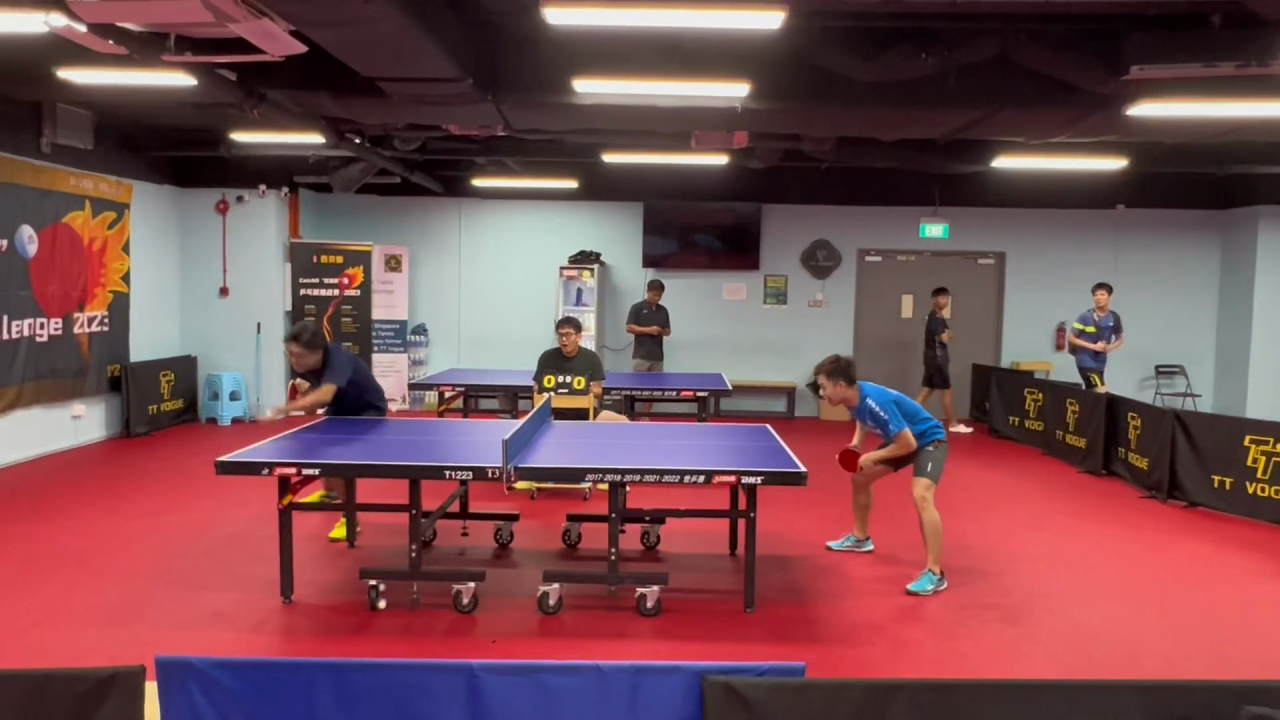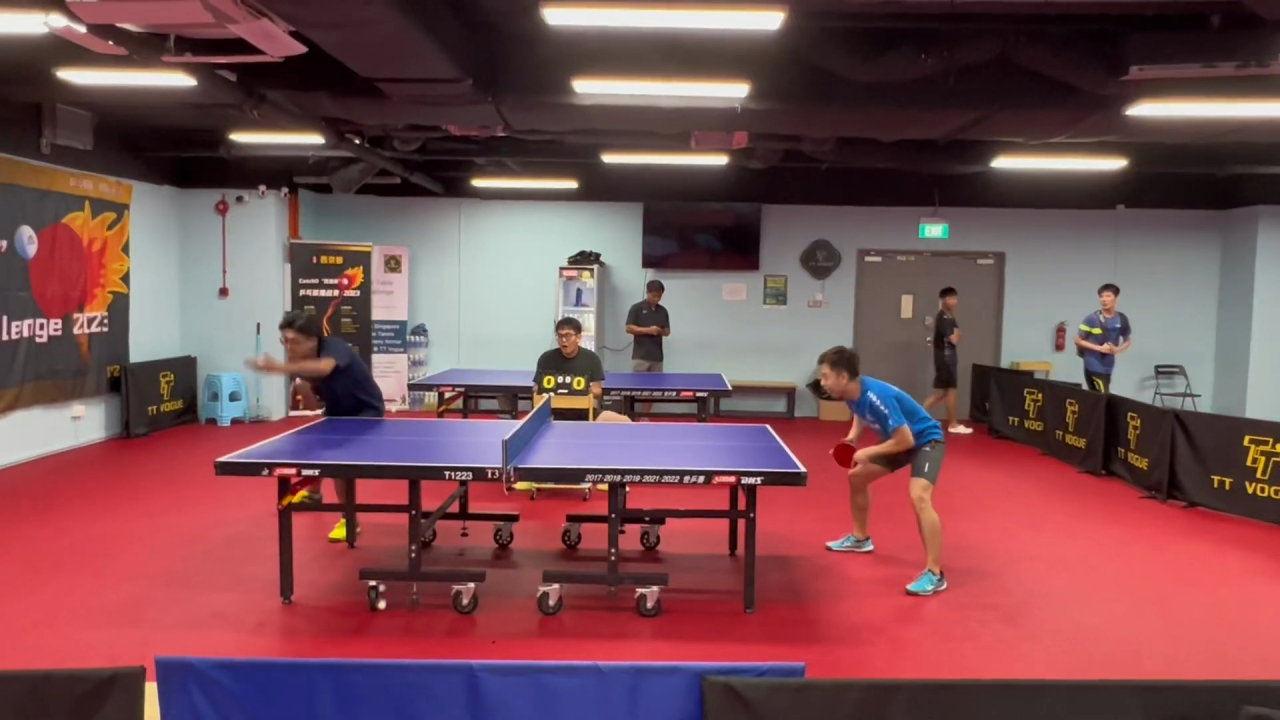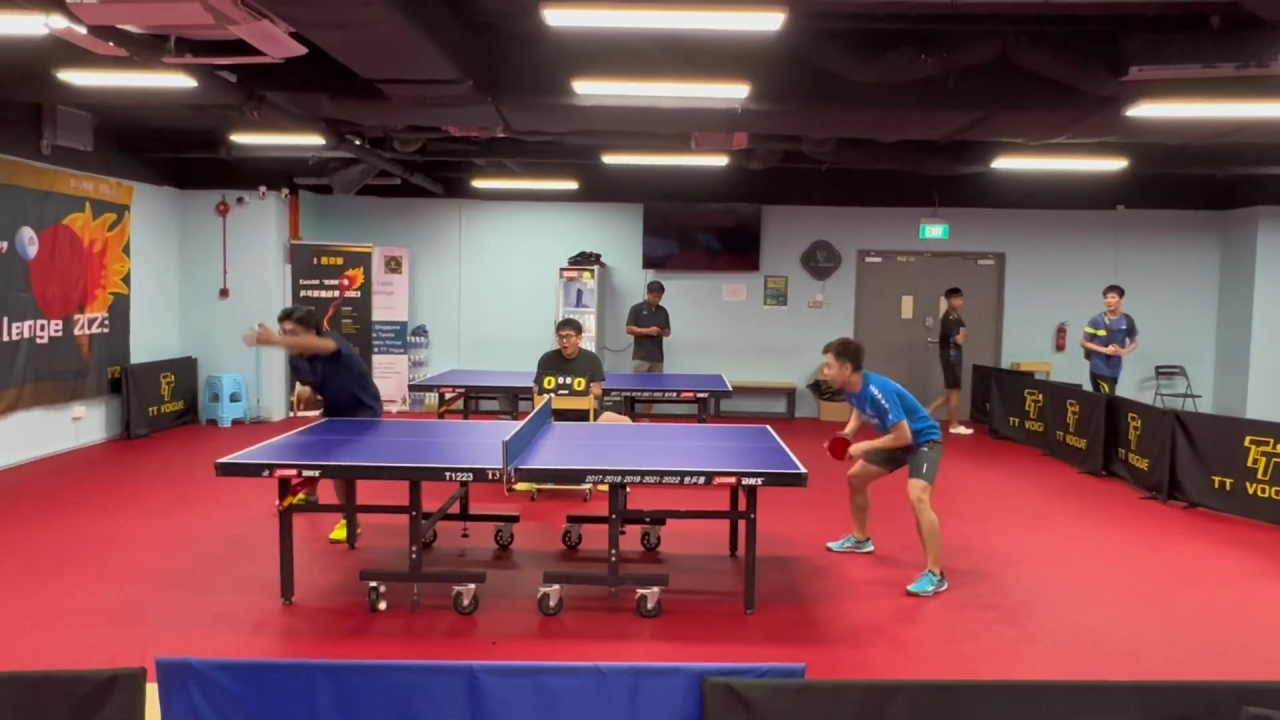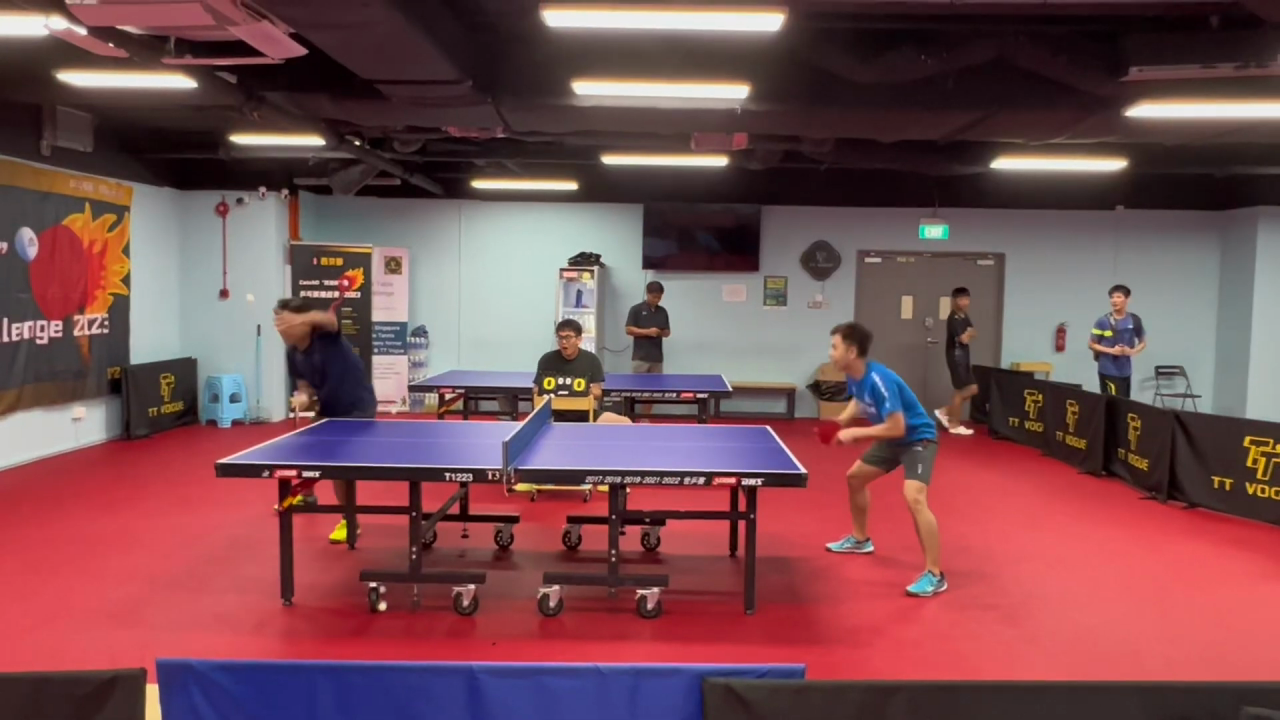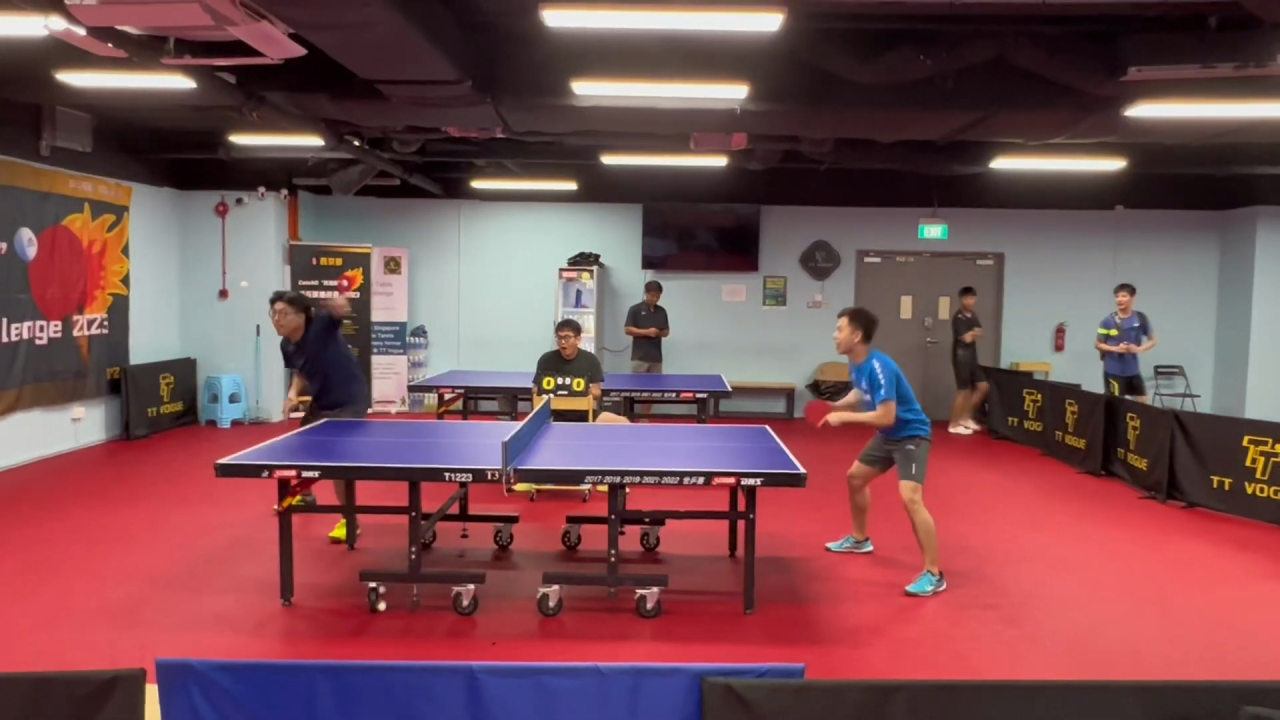
dt=0.1s
person 1, frame 1
left shoulder: (877, 403)
right shoulder: (854, 395)
left elbow: (908, 445)
right elbow: (863, 420)
left wrist: (872, 457)
right wrist: (855, 443)
left hip: (929, 441)
right hip: (903, 438)
left knee: (921, 496)
right knee: (860, 477)
left ankle: (935, 573)
right ankle: (860, 538)
person 1, frame 2
left shoulder: (879, 398)
right shoulder: (851, 392)
left elbow: (906, 441)
right elbow: (861, 416)
left wrist: (868, 452)
right wrist: (851, 439)
left hip: (926, 440)
right hip: (899, 439)
left knee: (919, 496)
right knee: (856, 476)
left ankle: (934, 574)
right ankle: (860, 538)
person 1, frame 3
left shoulder: (879, 392)
right shoulder: (852, 386)
left elbow: (903, 437)
right elbow: (860, 410)
left wrist: (864, 446)
right wrist: (848, 432)
left hip: (923, 441)
right hip: (897, 438)
left knee: (917, 497)
right knee: (855, 477)
left ankle: (935, 574)
right ankle: (860, 539)
person 1, frame 4
left shoulder: (881, 381)
right shoulder: (853, 375)
left elbow: (896, 428)
right elbow: (859, 402)
left wrist: (855, 433)
right wrist: (843, 419)
left hip: (918, 438)
right hip: (893, 438)
left knee: (914, 497)
right knee: (855, 477)
left ankle: (934, 575)
right ankle: (860, 539)
person 1, frame 5
left shoulder: (880, 368)
right shoulder: (856, 362)
left elbow: (885, 417)
left wrist: (844, 417)
right wrist: (839, 406)
left hip: (912, 435)
right hip: (888, 436)
left knee: (910, 497)
right knee: (855, 478)
left ankle: (934, 574)
right ankle: (860, 539)
person 2, frame 1
left shoulder: (337, 359)
right shoulder: (301, 365)
left elbow: (325, 395)
right elbow: (311, 406)
left wrist: (287, 409)
right wrist: (304, 392)
left hip: (369, 411)
right hip: (341, 409)
right ankle: (330, 492)
person 2, frame 2
left shoulder: (333, 347)
right shoulder: (299, 361)
left elbow: (321, 369)
right elbow: (310, 401)
left wrist: (279, 368)
right wrist: (304, 390)
left hip: (365, 411)
right hip: (337, 411)
left ankle: (349, 520)
right ankle: (314, 494)
person 2, frame 3
left shoulder: (330, 341)
right shoulder: (298, 358)
left elbow: (318, 346)
right elbow: (311, 398)
left wrist: (275, 341)
right wrist: (304, 394)
left hip: (363, 411)
right hip: (334, 412)
left ankle: (350, 521)
right ankle: (308, 497)
person 2, frame 4
left shoulder: (326, 335)
right shoulder: (293, 354)
left elbow: (326, 318)
left wrist: (301, 319)
right wrist: (302, 398)
left hip: (356, 410)
right hip: (329, 411)
left ankle: (350, 522)
right ankle: (307, 497)
person 2, frame 5
left shoulder: (323, 325)
right shoulder: (287, 345)
left elbow: (339, 308)
left wrist: (339, 303)
right wrist: (293, 394)
left hip: (350, 404)
right hip: (321, 405)
left ankle: (349, 520)
right ankle: (305, 497)
